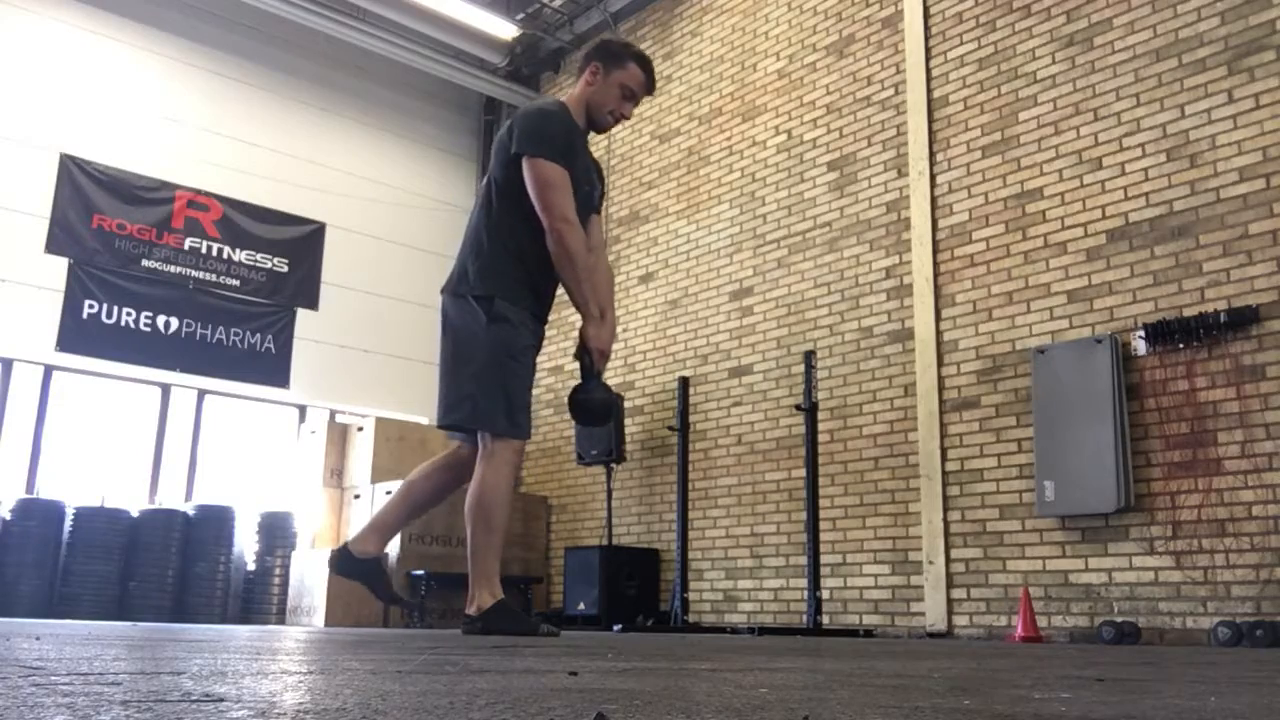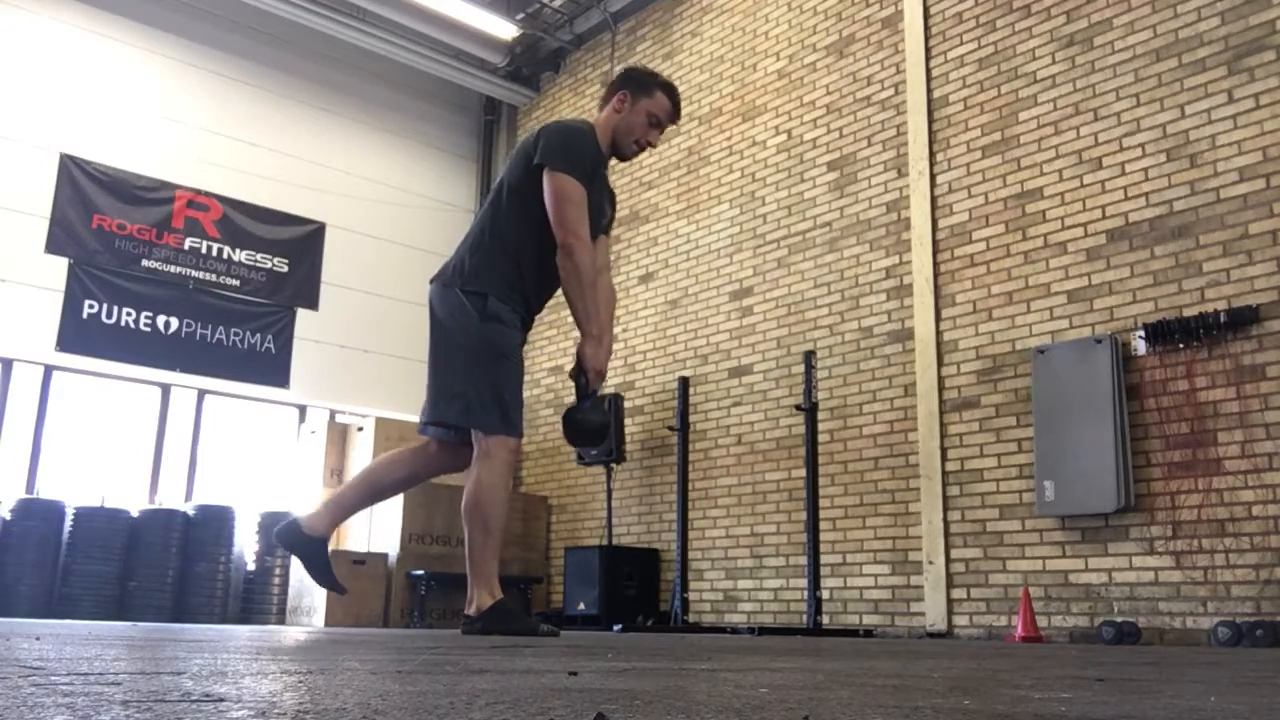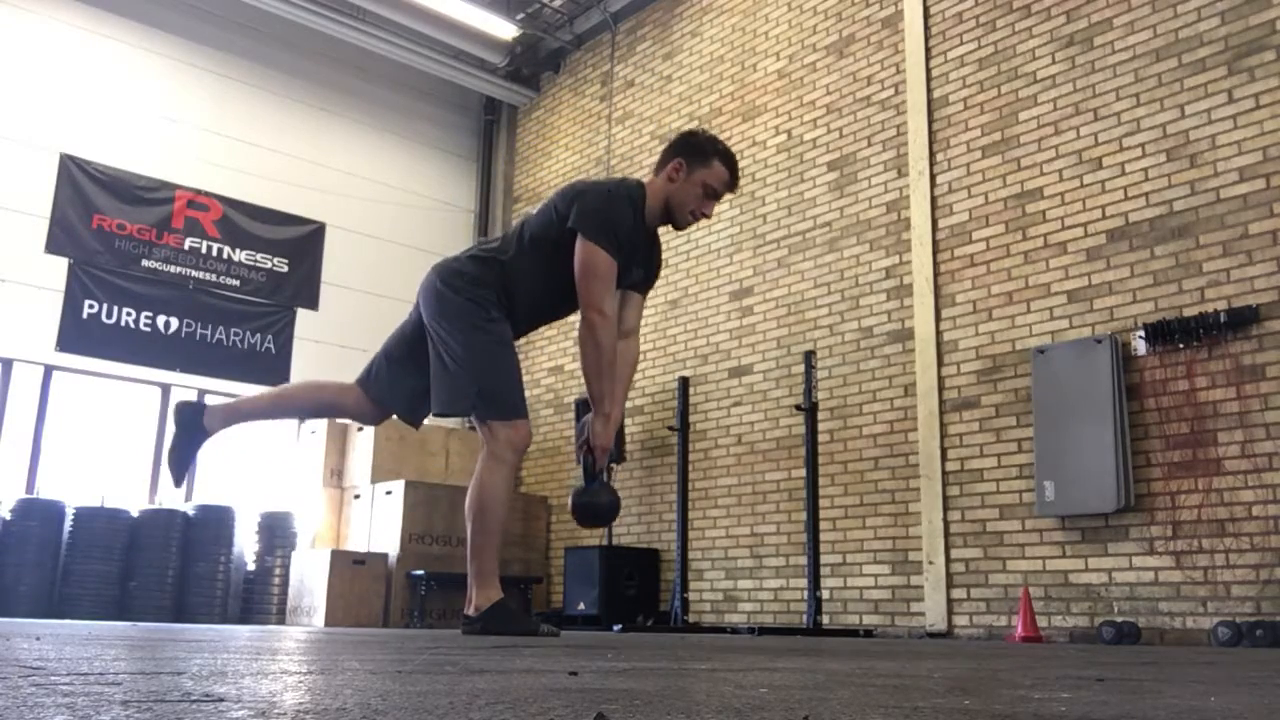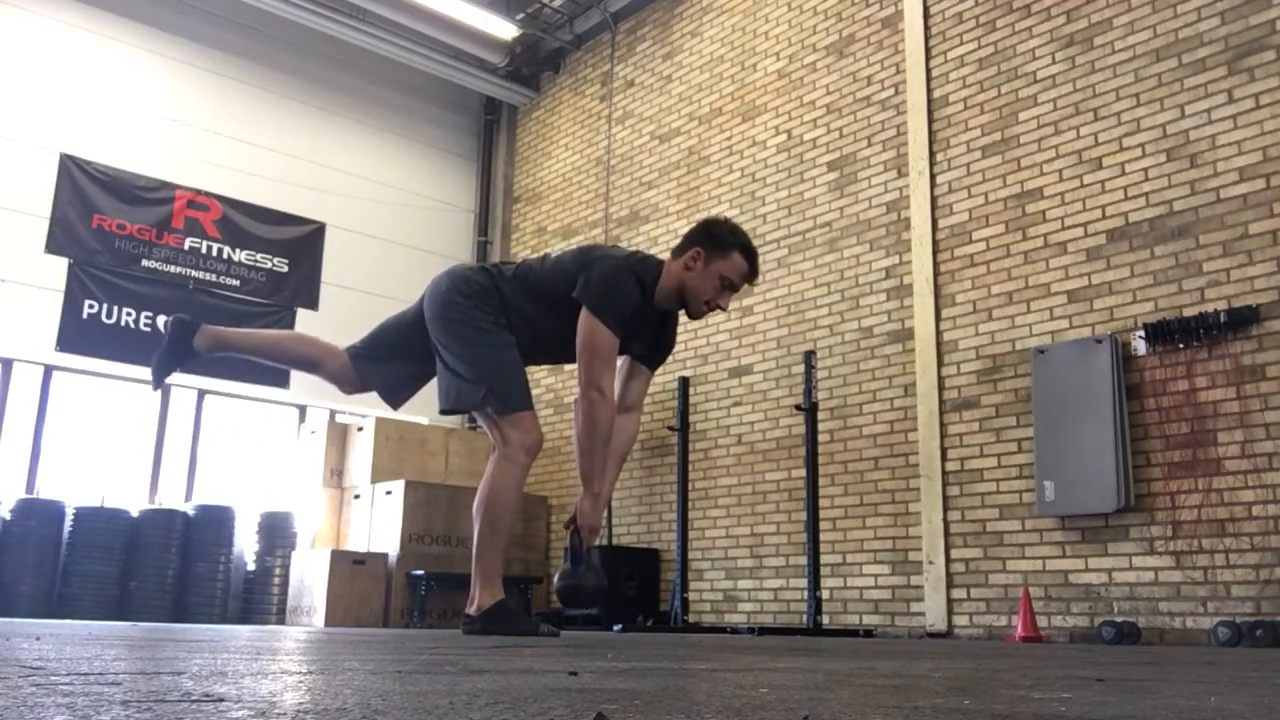
dt=1s
person 1, frame 1
left shoulder: (588, 167)
right shoulder: (543, 123)
left elbow: (595, 255)
right elbow: (559, 230)
left wrist: (606, 326)
right wrist: (590, 319)
left hip: (512, 310)
right hip: (492, 301)
left knee: (478, 449)
right knee: (503, 445)
left ankle: (364, 547)
right ankle: (485, 602)
person 1, frame 2
left shoulder: (602, 189)
right shoulder: (568, 140)
left elbow: (599, 275)
right elbow: (570, 246)
left wrist: (603, 346)
right wrist: (590, 339)
left hip: (489, 308)
right hip: (478, 298)
left knee: (452, 446)
right knee: (497, 444)
left ankle: (314, 525)
right ankle: (484, 603)
person 1, frame 3
left shoulder: (646, 250)
right shoulder: (606, 204)
left elbow: (625, 337)
right elbow: (595, 319)
left wrist: (611, 417)
right wrist: (602, 418)
left hip: (458, 303)
right hip: (465, 295)
left knee: (365, 404)
right knee: (508, 438)
left ankle: (207, 419)
right ankle: (484, 602)
person 1, frame 4
left shoulder: (659, 325)
right shoulder: (618, 278)
left elbow: (626, 412)
right elbow: (594, 394)
left wrist: (603, 497)
right wrist: (589, 495)
left hip: (455, 307)
right hip: (466, 300)
left knee: (344, 372)
right knee: (520, 439)
left ankle: (200, 337)
right ankle: (485, 603)
